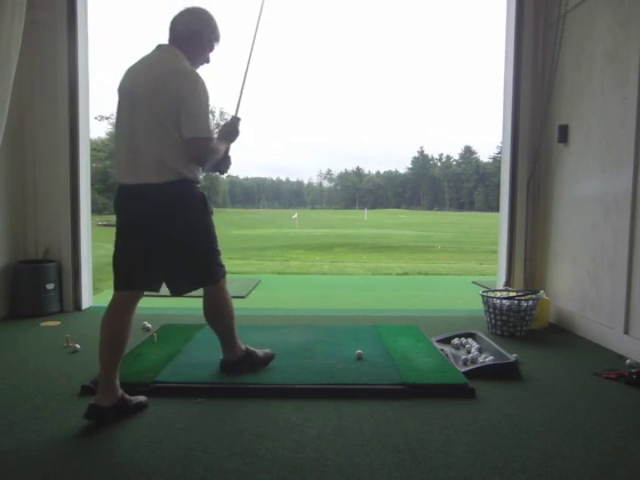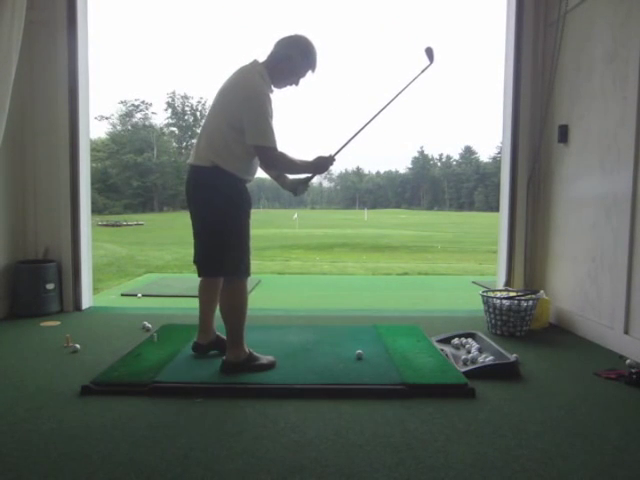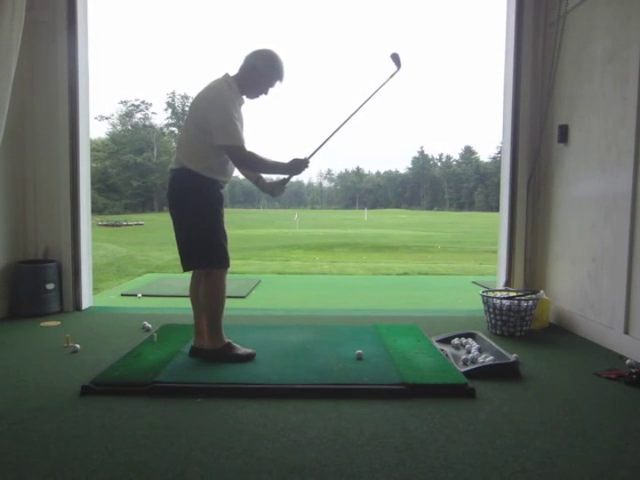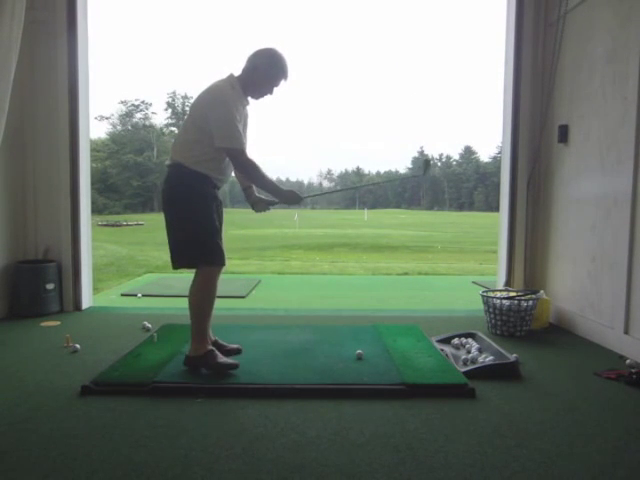
dt=1s
person 1, frame 1
left shoulder: (133, 72)
right shoulder: (188, 80)
right elbow: (198, 152)
left wrist: (210, 156)
right wrist: (223, 141)
left hip: (132, 193)
right hip: (174, 196)
left knee: (127, 292)
right knee: (213, 280)
left ankle: (107, 393)
right ankle: (235, 353)
person 1, frame 2
left shoulder: (248, 79)
right shoulder: (256, 90)
left elbow: (257, 152)
right elbow: (268, 156)
left wrist: (286, 182)
right wrist: (311, 167)
left hip: (207, 180)
right hip: (220, 184)
left knee: (214, 266)
right knee: (234, 272)
left ankle: (206, 335)
right ankle: (237, 353)
person 1, frame 3
left shoulder: (227, 95)
right shoulder: (221, 97)
left elbow: (236, 155)
right elbow: (239, 156)
left wrist: (264, 184)
right wrist: (286, 168)
left hip: (198, 187)
right hip: (194, 187)
left knee: (205, 266)
right knee: (215, 266)
left ankle: (202, 340)
right ankle: (215, 343)
person 1, frame 4
left shoulder: (236, 99)
right shoulder: (223, 98)
left elbow: (237, 159)
right elbow: (240, 160)
left wrist: (251, 194)
right wrist: (278, 193)
left hip: (202, 187)
right hip: (188, 186)
left knee: (210, 265)
right knee: (209, 265)
left ankle: (205, 339)
right ankle: (198, 349)
